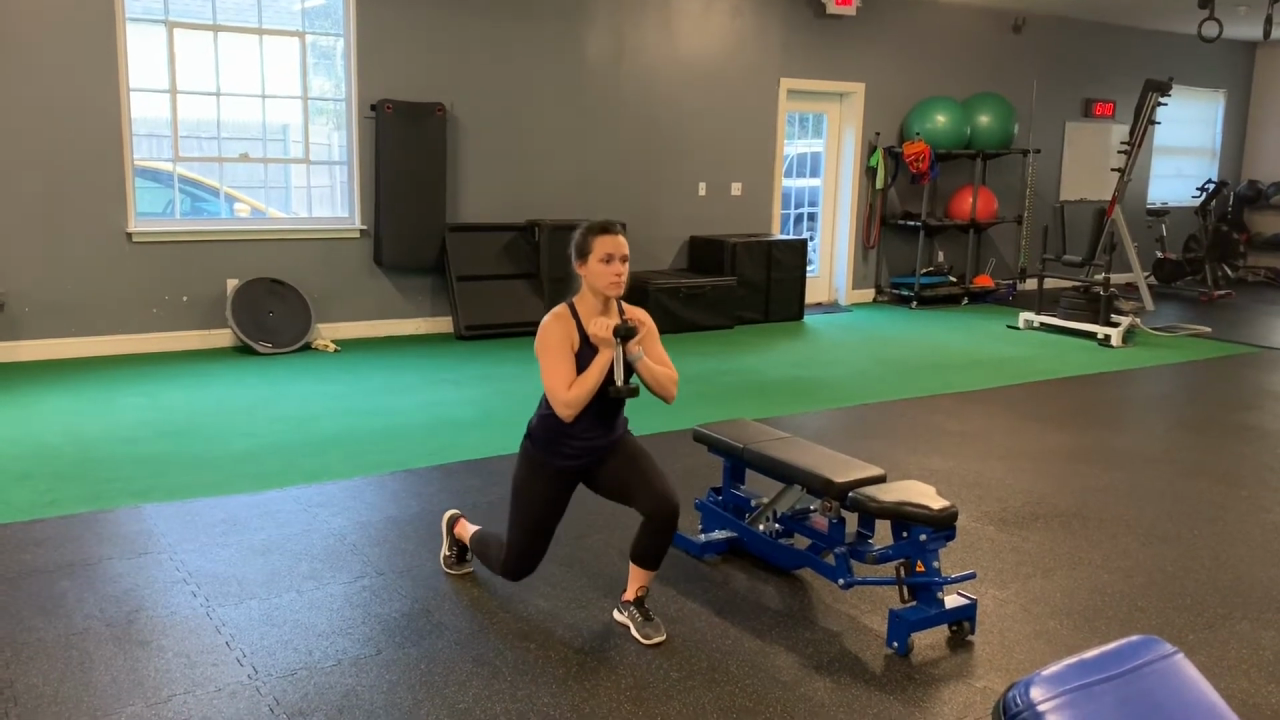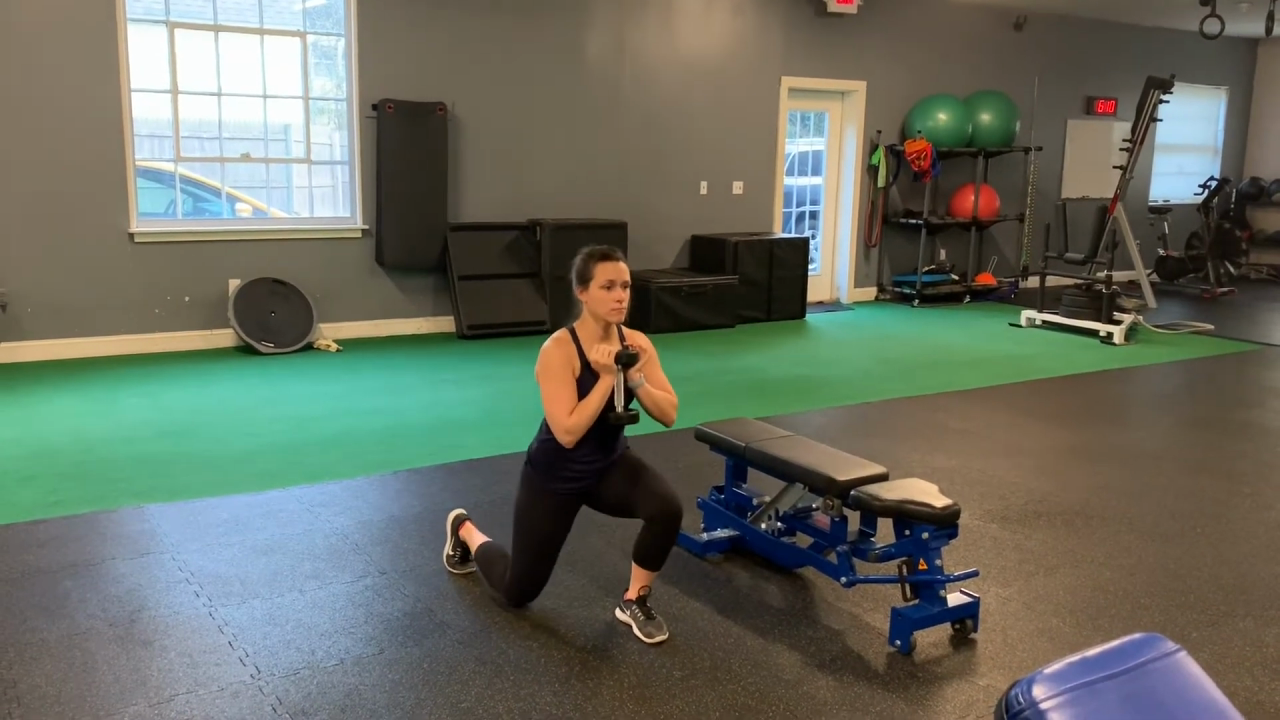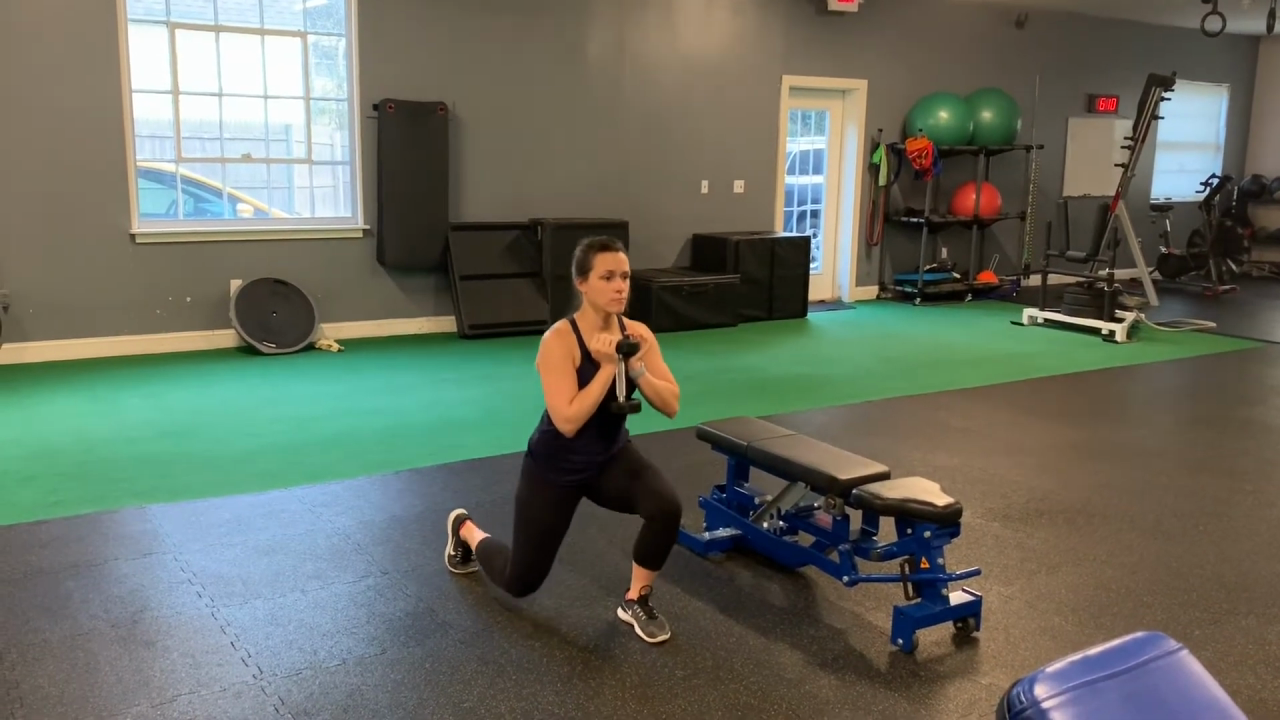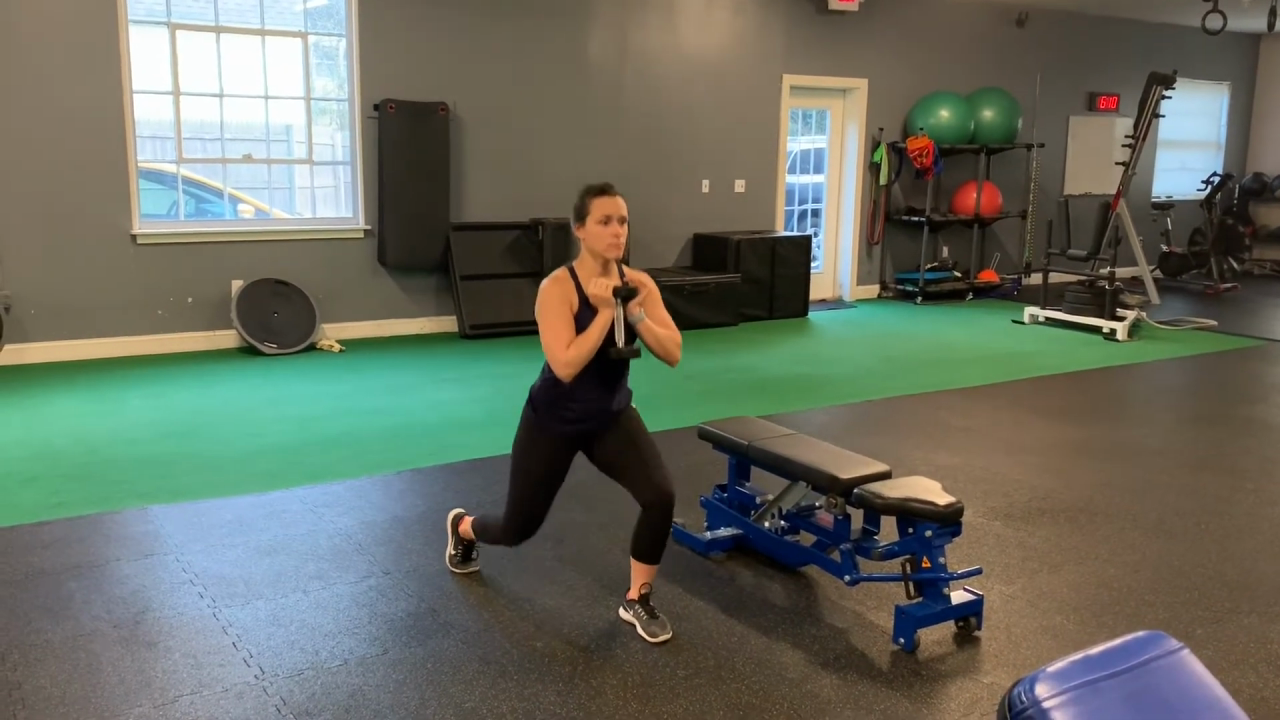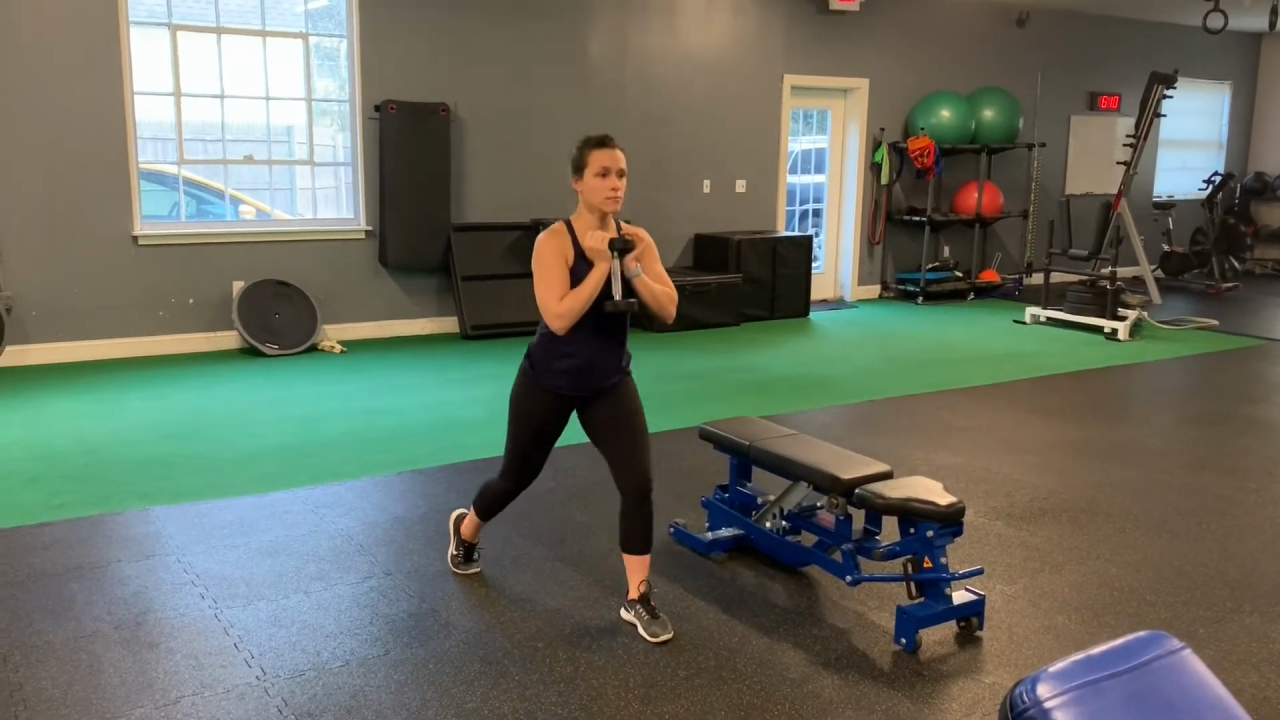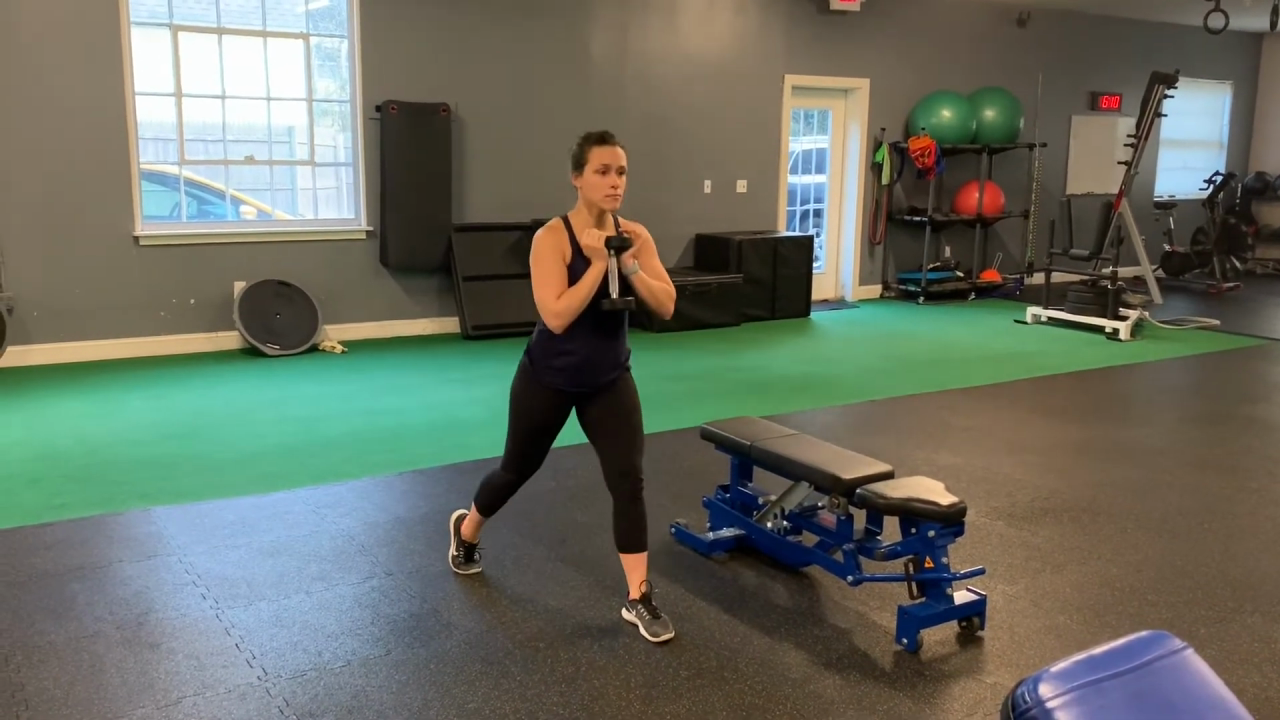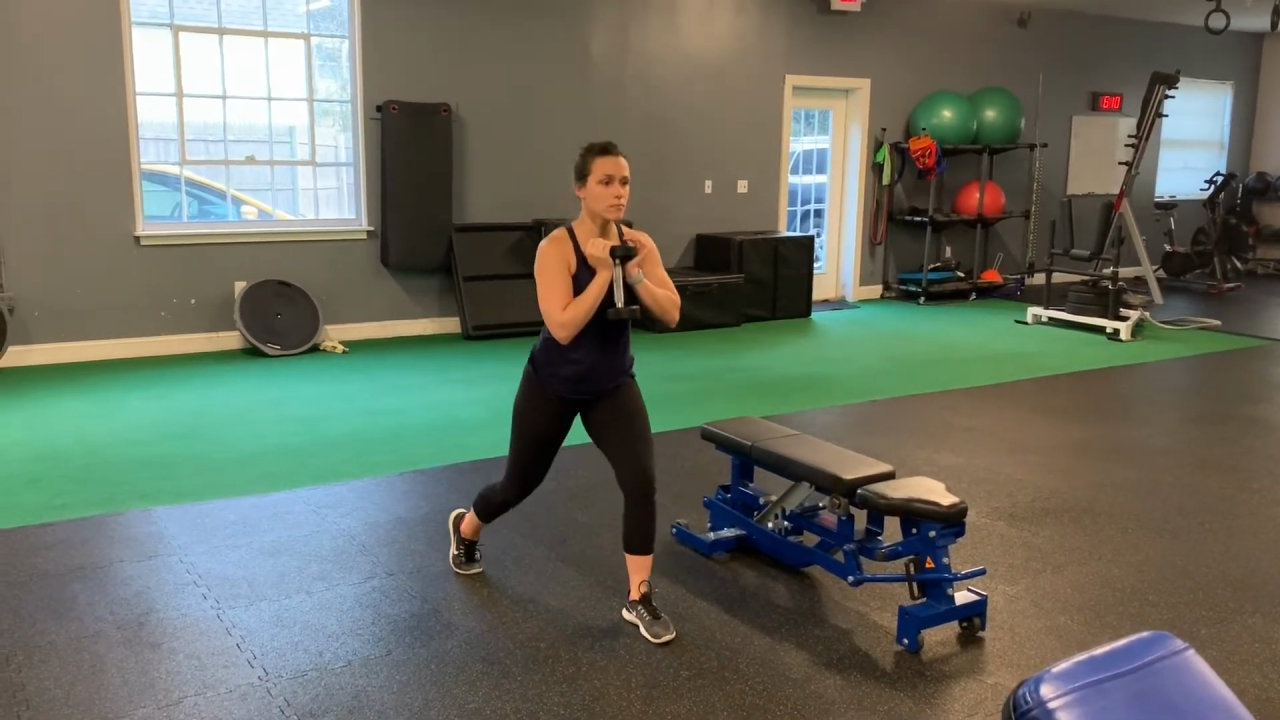
dt=0.2s
person 1, frame 1
left shoulder: (637, 319)
right shoulder: (558, 324)
left elbow: (669, 390)
right elbow: (566, 406)
left wrist: (634, 352)
right wrist: (606, 351)
left hip: (610, 444)
right hip: (552, 453)
left knee: (664, 506)
right knee: (516, 564)
left ankle: (632, 601)
right ankle: (459, 528)
person 1, frame 2
left shoulder: (637, 343)
right shoulder: (558, 350)
left elbow: (669, 414)
right elbow: (567, 432)
left wrist: (635, 378)
right wrist: (607, 377)
left hip: (610, 464)
right hip: (554, 475)
left knee: (667, 509)
right knee: (519, 591)
left ankle: (634, 602)
right ankle: (464, 530)
person 1, frame 3
left shoulder: (638, 334)
right shoulder: (559, 341)
left elbow: (671, 404)
right elbow: (567, 421)
left wrist: (636, 368)
right wrist: (607, 366)
left hip: (611, 457)
right hip: (555, 467)
left knee: (666, 508)
right knee: (521, 582)
left ankle: (636, 601)
right ankle: (465, 528)
person 1, frame 4
left shoulder: (639, 284)
right shoulder: (558, 287)
left elbow: (673, 354)
right elbow: (565, 366)
left wrist: (635, 313)
right wrist: (605, 310)
left hip: (612, 415)
right hip: (553, 420)
left knee: (660, 496)
right knee: (519, 526)
left ankle: (637, 600)
right ankle: (463, 526)
person 1, frame 5
left shoulder: (637, 239)
right shoulder: (555, 240)
left elbow: (669, 311)
right elbow: (558, 318)
left wrist: (631, 267)
right wrist: (601, 264)
left hip: (610, 381)
right hip: (549, 380)
left knee: (638, 483)
right knee: (515, 477)
left ankle: (638, 598)
right ankle: (464, 530)
person 1, frame 6
left shoulder: (636, 235)
right shoulder: (552, 237)
left elbow: (666, 307)
right elbow: (556, 316)
left wrist: (628, 264)
right wrist: (598, 263)
left hip: (609, 379)
right hip: (548, 378)
left knee: (628, 481)
right knee: (517, 469)
left ankle: (638, 598)
right ankle: (466, 530)
person 1, frame 7
left shoulder: (640, 244)
right shoulder: (557, 246)
left elbow: (671, 315)
right elbow: (562, 327)
left wrist: (634, 274)
right wrist: (603, 273)
left hip: (613, 385)
right hip: (553, 385)
left knee: (640, 482)
right knee: (520, 483)
left ankle: (639, 599)
right ankle: (465, 528)
